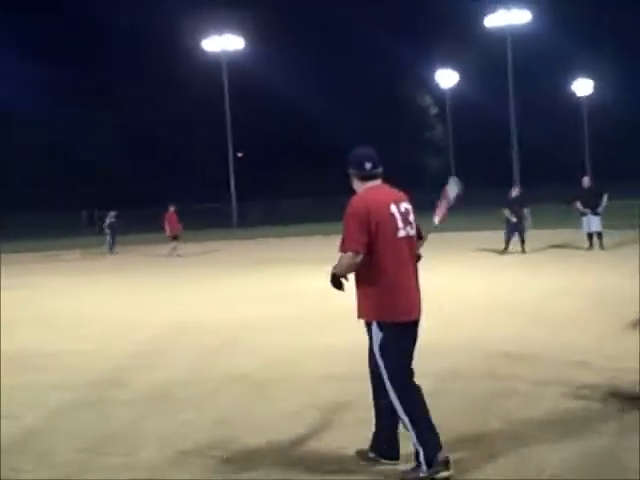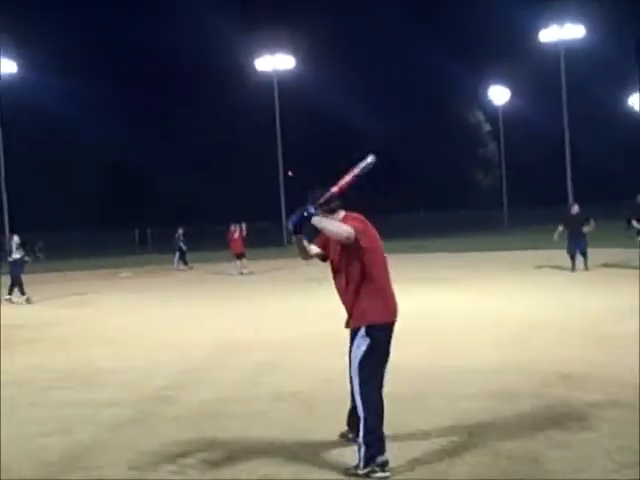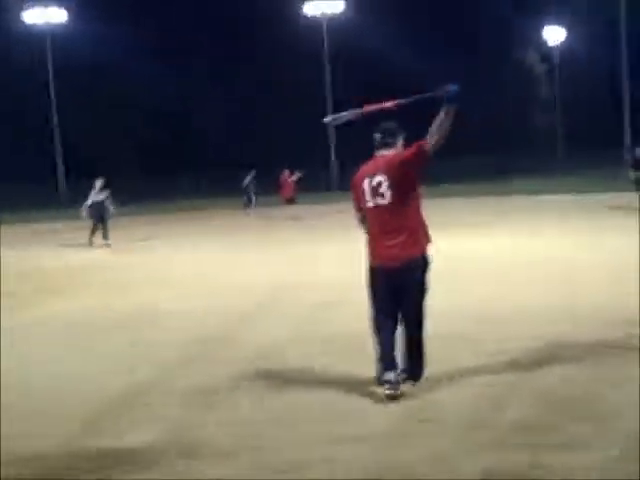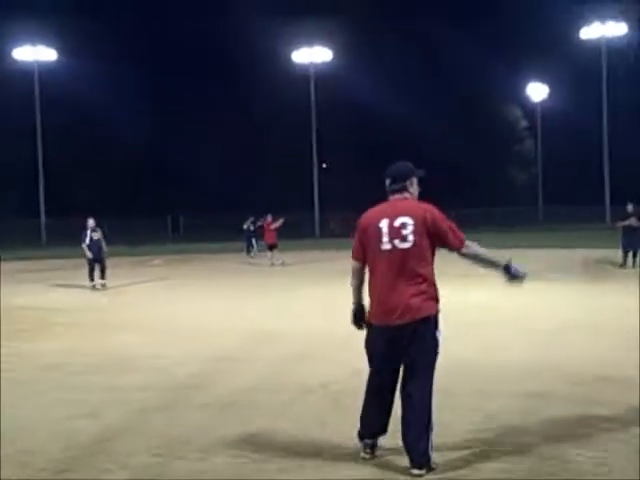
dt=1s
person 1, frame 1
left shoulder: (360, 204)
right shoulder: (401, 199)
left elbow: (354, 257)
left wrist: (336, 272)
left hip: (383, 309)
right hip: (409, 305)
left knee: (398, 384)
right knee: (388, 375)
right ankle: (384, 447)
person 1, frame 2
left shoulder: (354, 223)
right shoulder: (335, 233)
left elbow: (344, 234)
right elbow: (310, 253)
left wrist: (312, 219)
right wrist: (299, 233)
left hip: (373, 316)
right hip: (367, 315)
left knee: (365, 383)
right knee: (363, 377)
right ankle: (358, 429)
person 1, frame 3
left shoulder: (361, 173)
right shoulder: (401, 163)
right elbow: (431, 141)
right wrist: (448, 104)
left hip: (379, 260)
right hip: (410, 257)
left knee: (385, 318)
right knee: (412, 315)
left ankle: (389, 374)
right ankle: (412, 371)
person 1, frame 4
left shoulder: (368, 219)
right shoulder: (428, 214)
left elbow: (358, 267)
right elbow: (466, 248)
left wrist: (357, 303)
right wrist: (503, 265)
left hip: (382, 316)
right hip: (422, 314)
left knee: (380, 380)
right knee: (420, 385)
left ankle: (369, 441)
